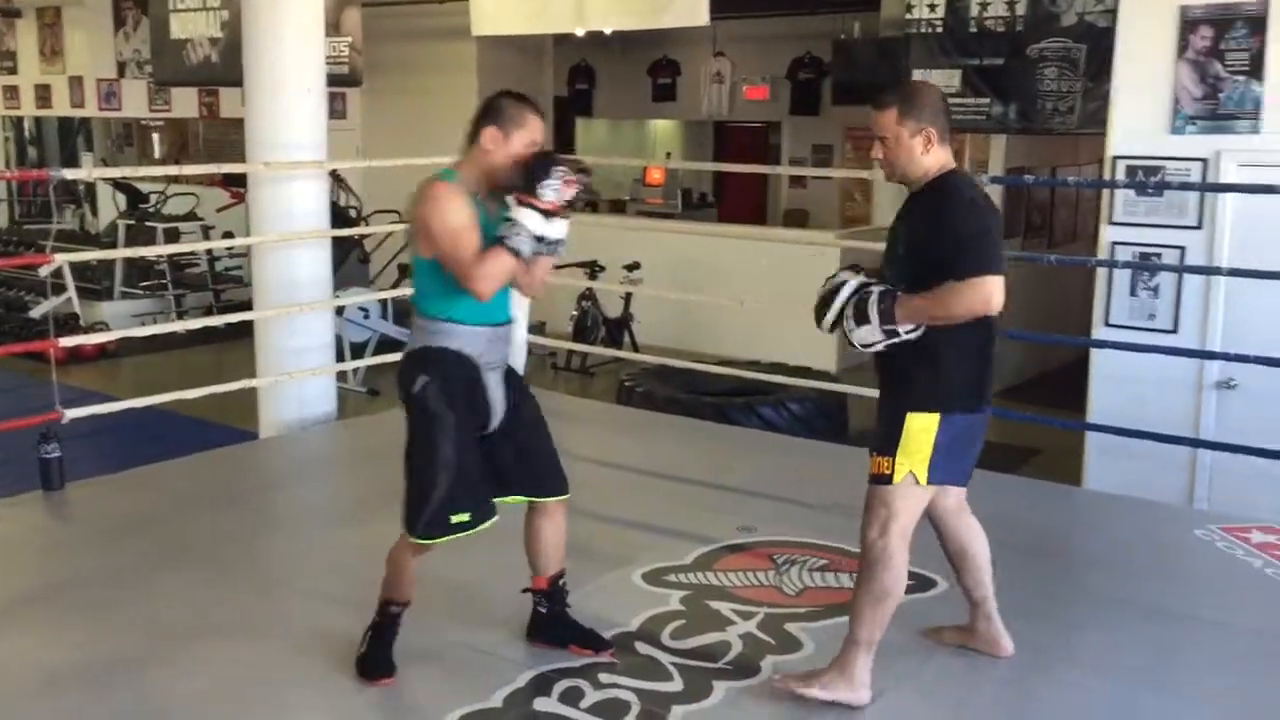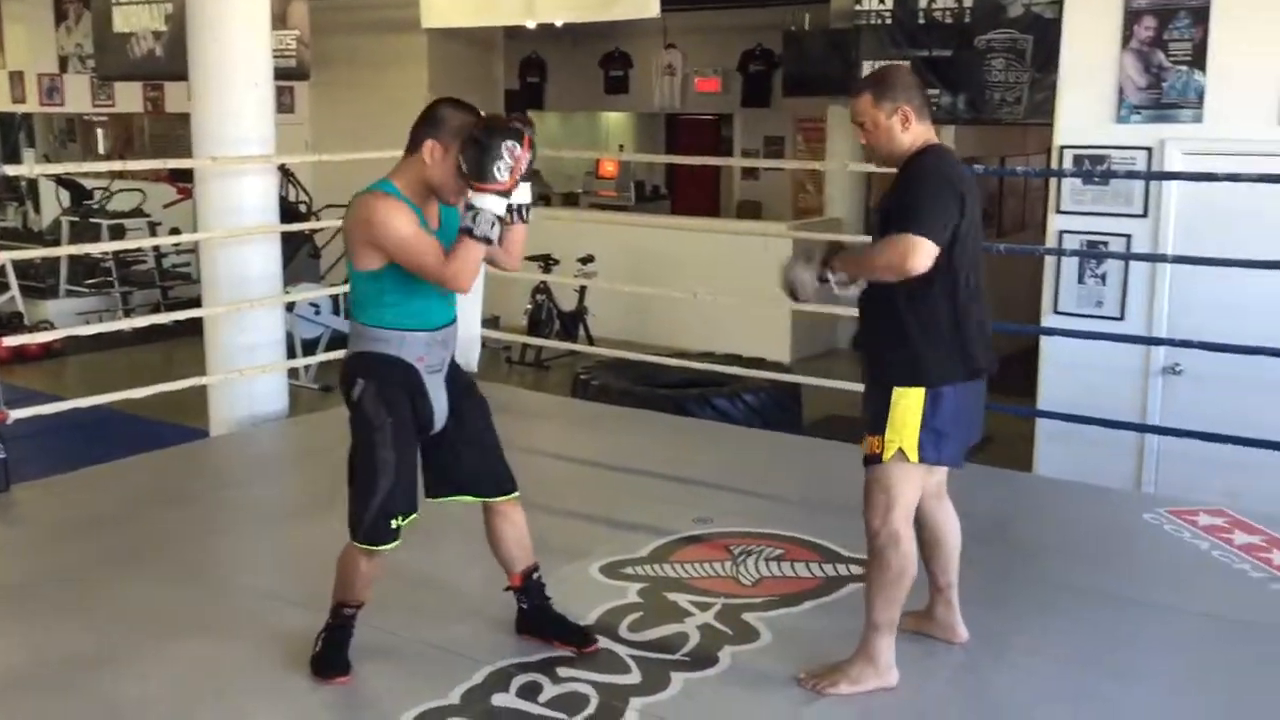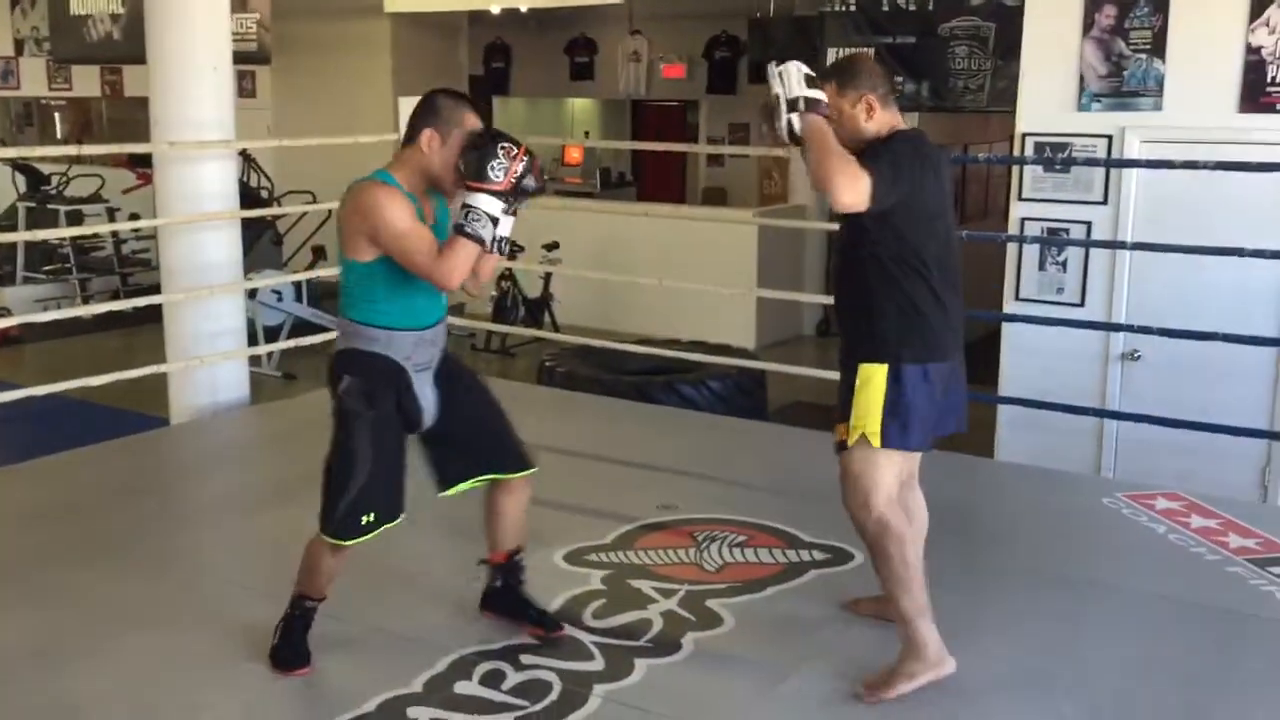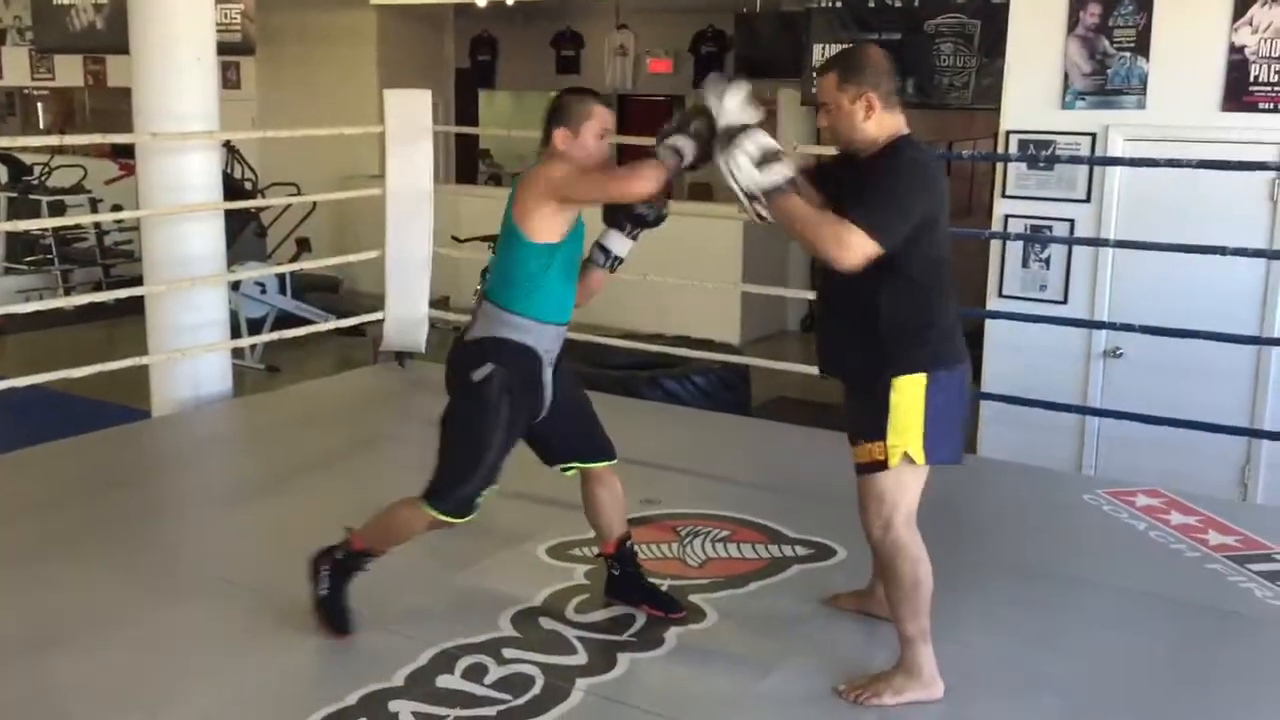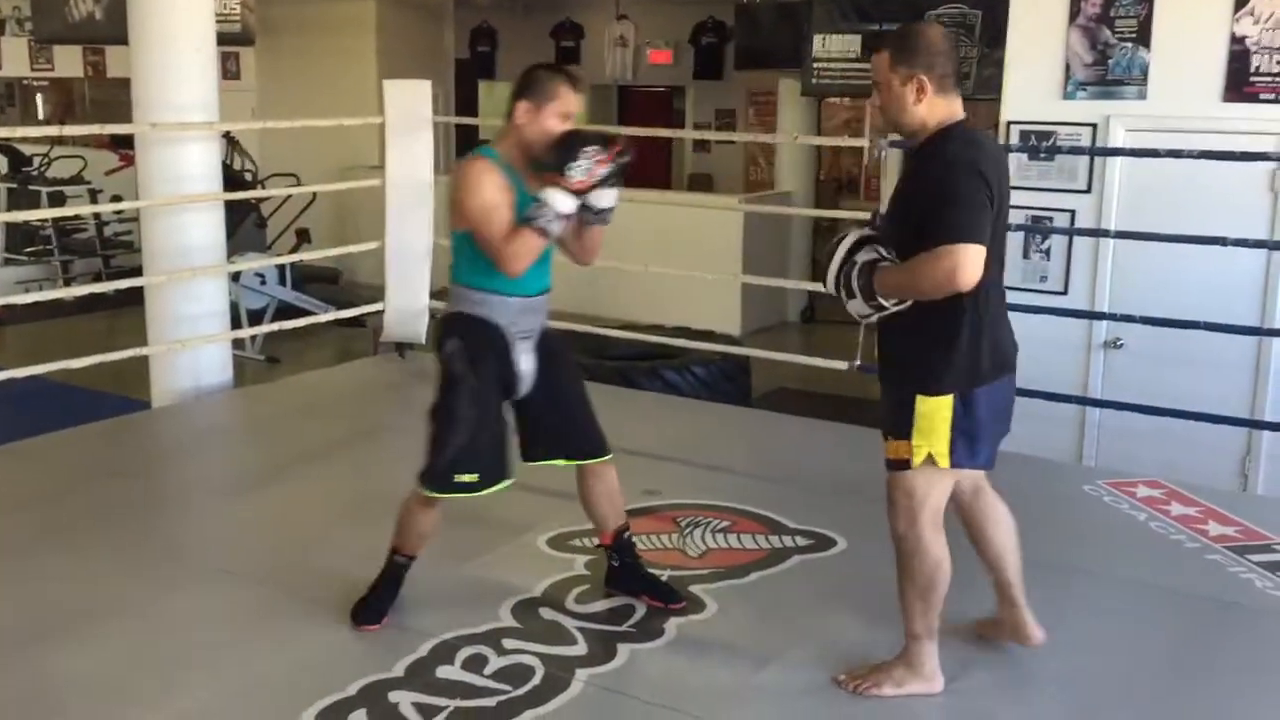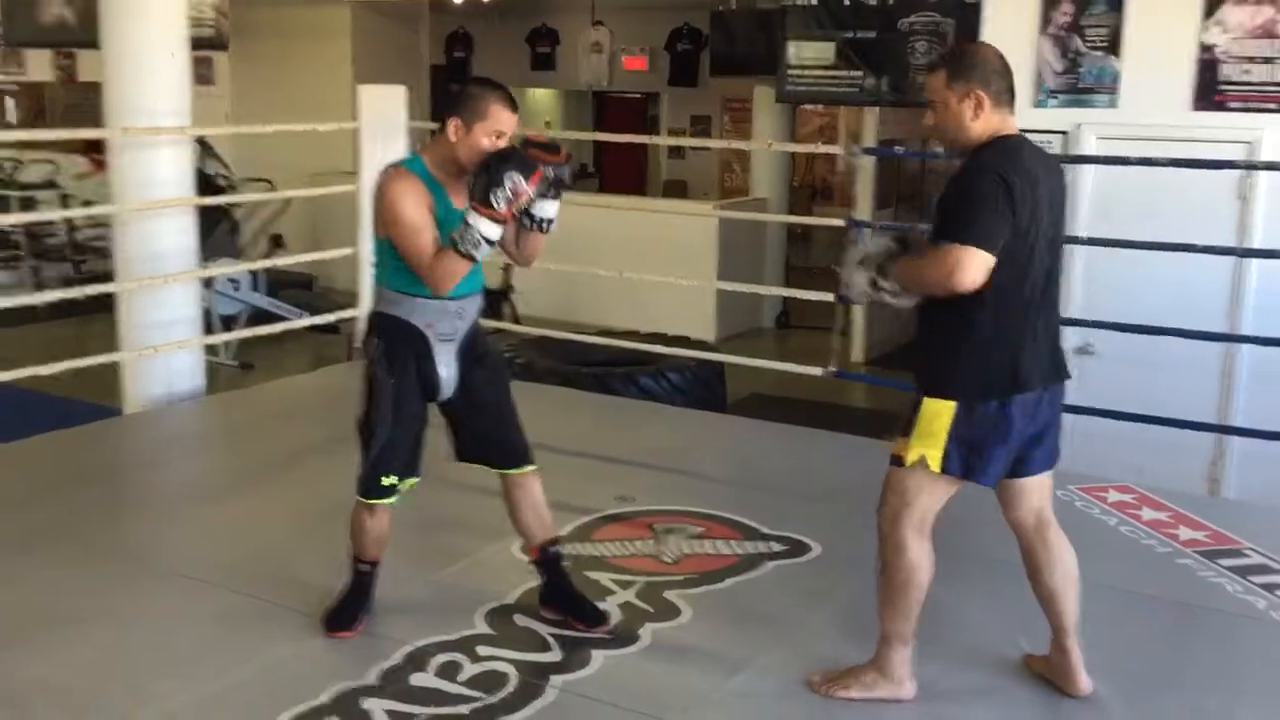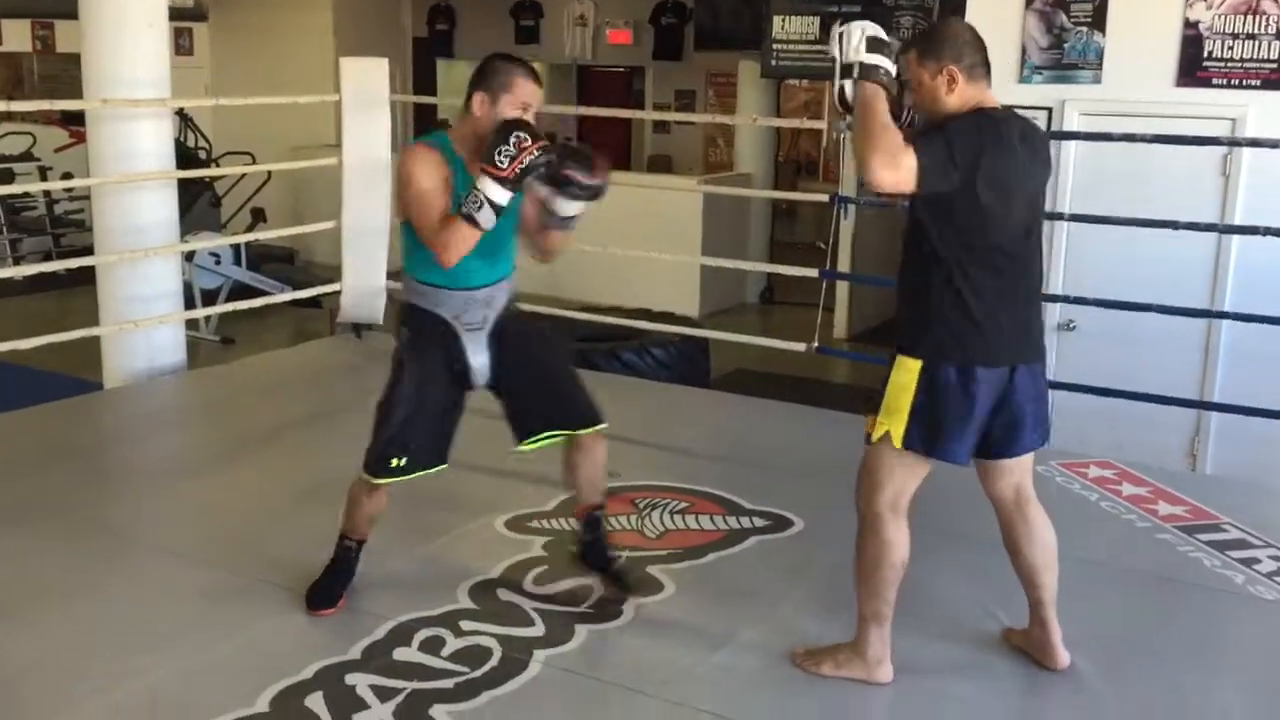
dt=0.4s
person 1, frame 1
left shoulder: (961, 205)
right shoulder: (928, 200)
left elbow: (984, 295)
left wrist: (895, 311)
right wrist: (867, 284)
left hip: (938, 397)
right hip: (933, 390)
left knee: (885, 528)
right knee: (949, 508)
left ankle: (850, 672)
right ankle: (988, 628)
person 1, frame 2
left shoulder: (930, 173)
right shoulder: (930, 172)
left elbow: (911, 257)
left wrist: (840, 263)
right wrist: (853, 261)
left hip: (924, 375)
right hip: (939, 367)
left knee: (887, 512)
right knee: (927, 494)
left ankle: (875, 658)
right ankle: (945, 613)
person 1, frame 3
left shoulder: (898, 155)
right shoulder: (916, 154)
left elbow: (845, 192)
right elbow: (857, 193)
left wrist: (807, 116)
right wrist: (811, 122)
left hip: (898, 356)
right hip: (926, 349)
left knee: (871, 500)
right knee: (900, 483)
left ankle: (926, 649)
right ankle: (903, 597)
person 1, frame 4
left shoulder: (905, 168)
right shoulder: (868, 161)
left elbow: (844, 249)
right elbow: (804, 185)
left wrist: (764, 184)
right wrist: (747, 134)
left hip: (909, 370)
right hip: (882, 361)
left knee: (886, 515)
right knee: (882, 500)
left ankle: (918, 669)
right ankle: (884, 593)
person 1, frame 5
left shoulder: (952, 160)
right shoulder: (963, 147)
left elbow: (956, 269)
left wrist: (878, 280)
right wrist: (884, 253)
left hip: (946, 370)
right hip: (974, 358)
left knee: (914, 513)
right knee: (967, 489)
left ankle: (918, 664)
right ankle: (1017, 613)
person 1, frame 6
left shoulder: (990, 169)
right shoulder: (1038, 166)
left elbow: (963, 271)
left wrist: (894, 270)
right wrist: (917, 262)
left hip: (974, 384)
right hip: (1032, 374)
left knee: (902, 517)
right knee: (1034, 518)
left ankle: (891, 669)
right ankle: (1068, 660)
person 1, frame 7
left shoulder: (964, 138)
right shoulder: (1029, 141)
left elbow: (887, 171)
left wrist: (870, 83)
left hip: (951, 357)
right hip: (1018, 351)
left knee: (882, 495)
right knee: (1014, 493)
left ankle: (869, 651)
right ankle: (1046, 633)
person 2, frame 1
left shoulder: (498, 199)
right shoulder: (442, 197)
left elbow: (532, 283)
right elbow: (478, 281)
left wrist: (551, 213)
right wrist: (528, 210)
left hip: (493, 367)
right hip: (442, 372)
left knee: (549, 492)
right knee: (432, 524)
left ankle: (549, 615)
right ankle: (383, 627)
person 2, frame 2
left shoulder: (447, 200)
right shoulder: (377, 209)
left elbow: (509, 256)
right elbow: (457, 276)
left wrist: (513, 182)
right wrist: (489, 190)
left hip: (439, 369)
right hip: (385, 377)
left knee: (501, 493)
right knee: (377, 529)
left ankle: (534, 609)
right ankle: (338, 629)
person 2, frame 3
left shoulder: (442, 197)
right shoulder: (376, 199)
left elbow: (475, 276)
right elbow: (441, 276)
left wrist: (503, 199)
right wrist: (487, 194)
left hip: (434, 363)
right hip: (373, 373)
left knee: (514, 469)
right knee: (348, 524)
left ankle: (504, 589)
right ankle: (296, 622)
person 2, frame 4
left shoulder: (562, 202)
right shoulder: (548, 179)
left elbow: (578, 294)
right elbow: (631, 184)
left wrist: (623, 233)
right wrist: (684, 140)
left hip: (538, 359)
right hip: (499, 363)
left knee: (596, 462)
right knee: (449, 503)
left ankle: (626, 577)
right ankle: (339, 563)
person 2, frame 5
left shoulder: (545, 168)
right shoulder: (481, 173)
left elbow: (585, 253)
right elbow: (511, 262)
left wrist: (598, 189)
right wrist: (562, 192)
left hip: (532, 335)
right hip: (477, 337)
left knee: (593, 453)
right knee: (445, 479)
left ankle: (624, 567)
right ankle: (392, 577)
person 2, frame 6
left shoulder: (485, 176)
right shoulder: (402, 184)
left elbow: (525, 255)
right elbow: (440, 278)
left wrist: (544, 192)
right wrist: (490, 212)
left hip: (464, 337)
right hip: (402, 340)
left knee: (518, 463)
right knee: (379, 484)
left ankle: (555, 585)
right ankle: (361, 586)
person 2, frame 7
left shoulder: (514, 158)
right shoulder: (424, 160)
left elbow: (546, 250)
right elbow: (447, 252)
left wrist: (569, 191)
right wrist: (498, 181)
left hip: (498, 321)
right hip: (434, 329)
left knee: (583, 426)
right knee: (383, 465)
left ankle: (593, 544)
right ankle: (344, 561)
